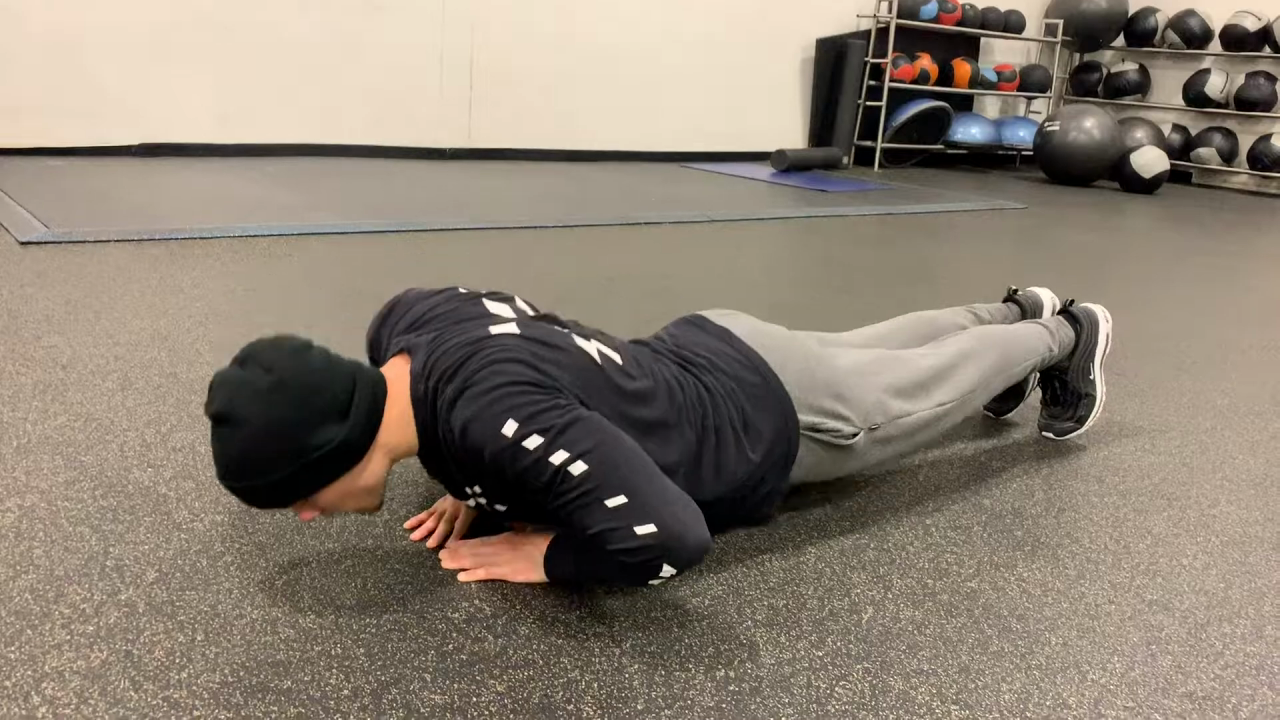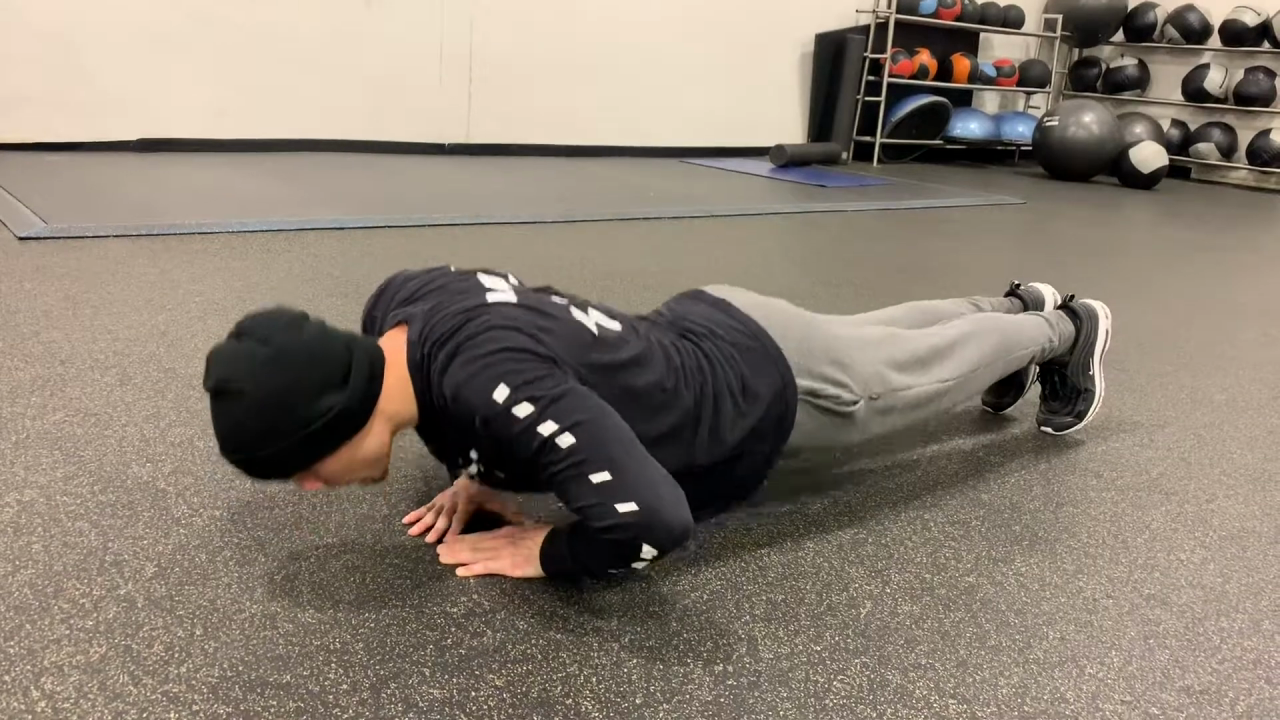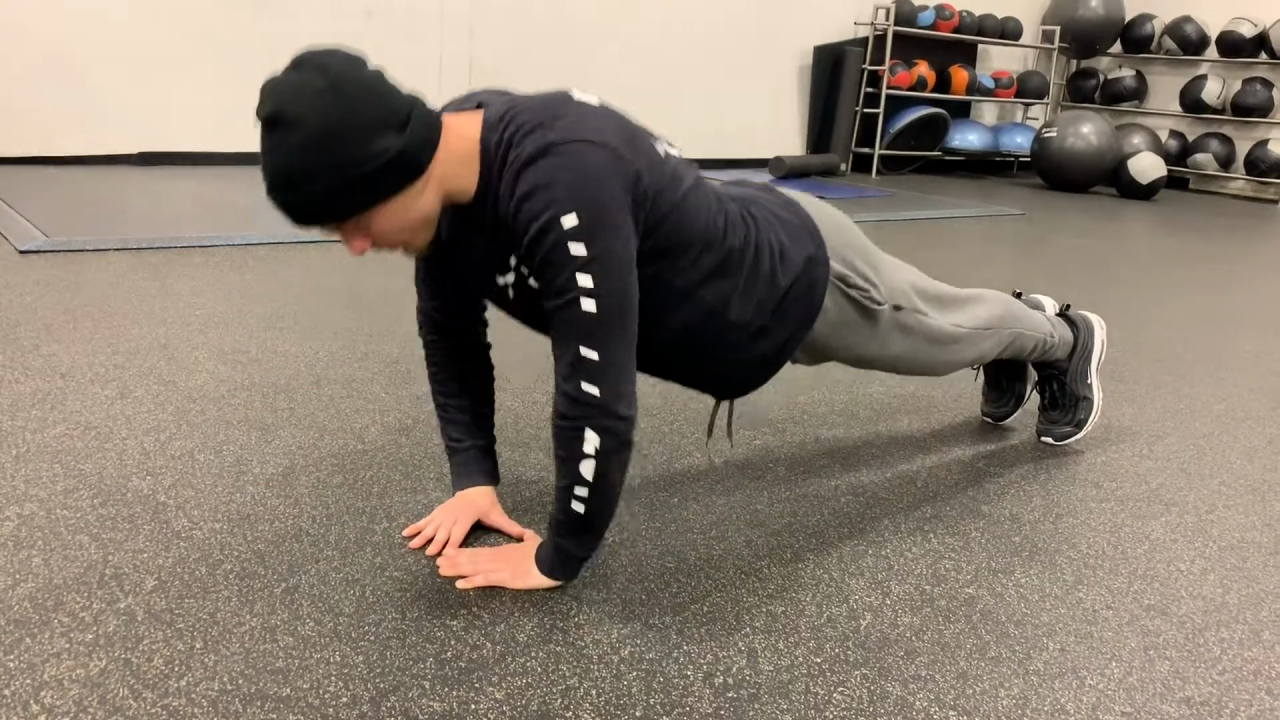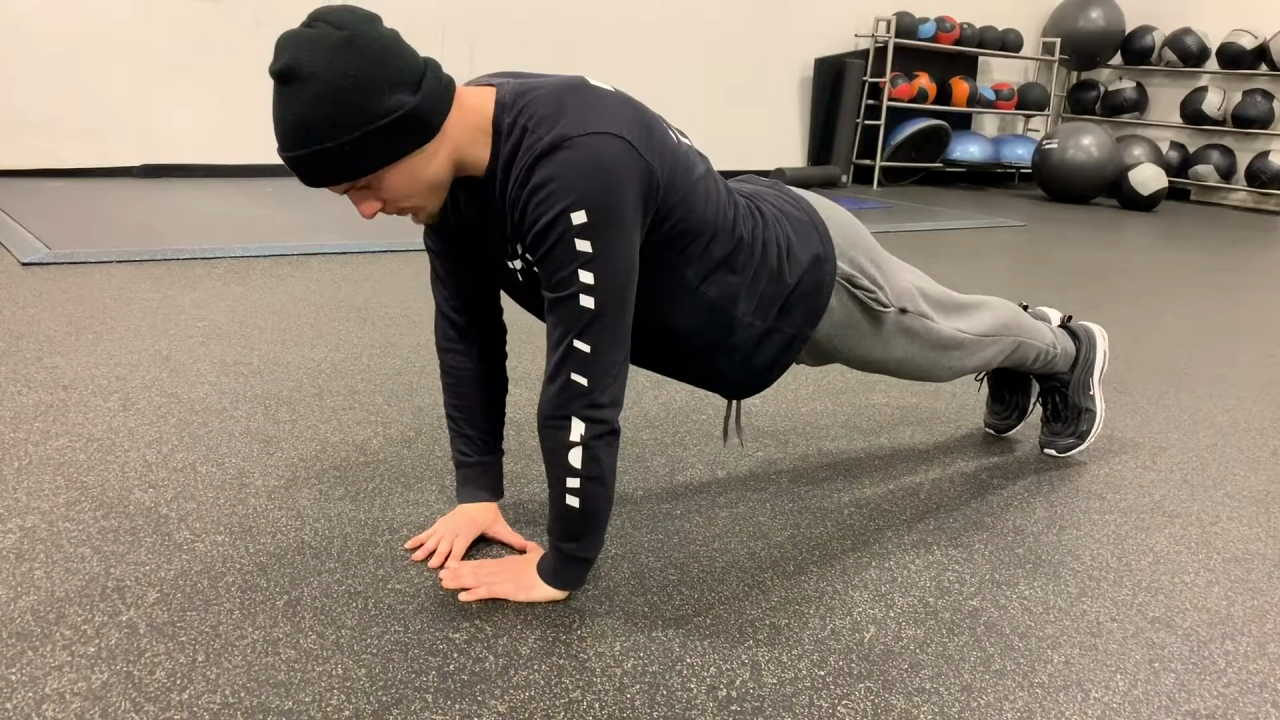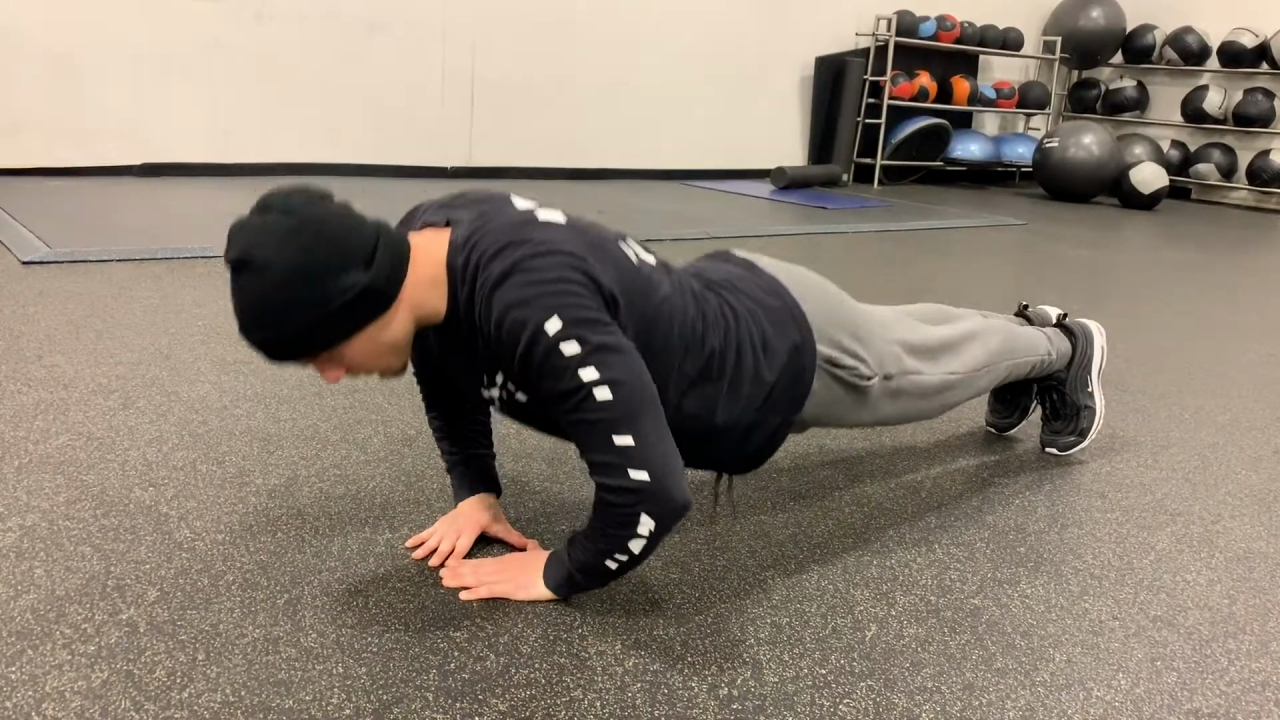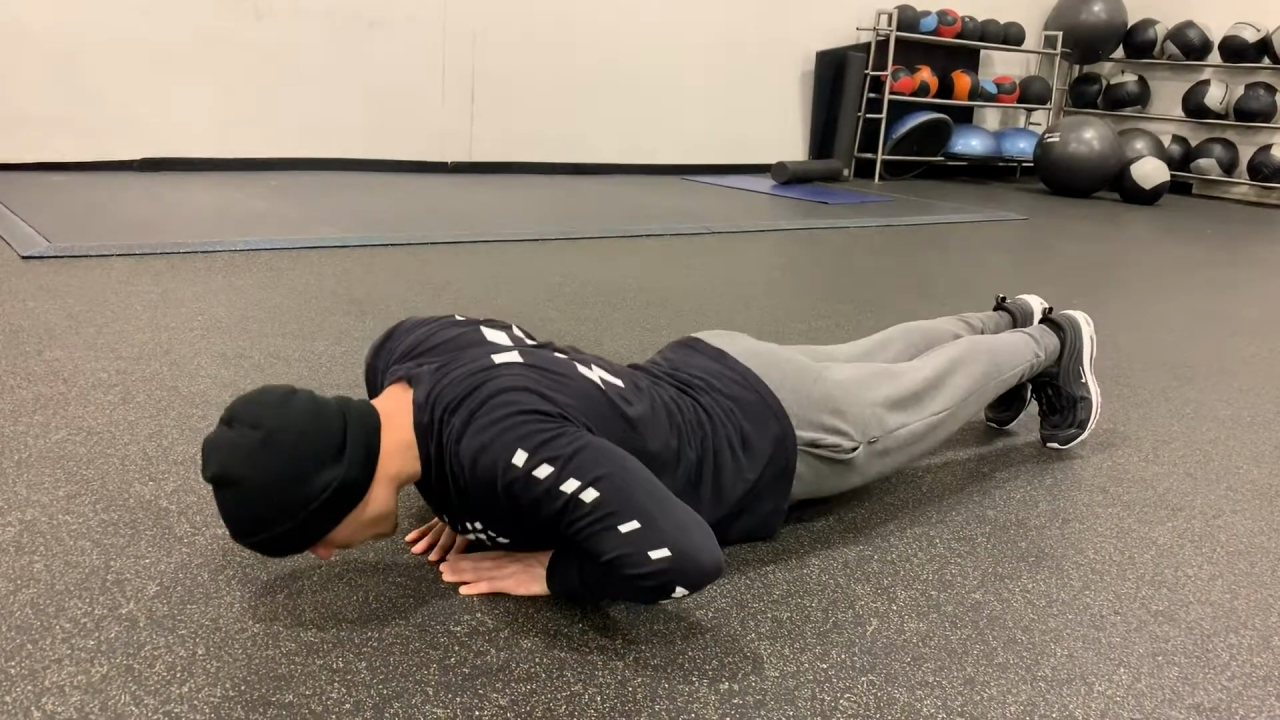
dt=0.5s
person 1, frame 1
left shoulder: (495, 415)
right shoulder: (398, 331)
left elbow: (673, 534)
left wrist: (544, 552)
right wrist: (474, 486)
left hip: (772, 416)
right hip: (703, 353)
left knee: (923, 385)
right knee: (869, 348)
left ankle: (1063, 334)
right ankle: (1008, 313)
person 1, frame 2
left shoulder: (491, 383)
right shoulder: (393, 311)
left elbow: (654, 516)
left wrist: (542, 550)
right wrist: (471, 474)
left hip: (771, 385)
right hip: (702, 333)
left knee: (921, 366)
right knee: (883, 337)
left ankle: (1063, 331)
right ankle: (1015, 310)
person 1, frame 3
left shoulder: (564, 181)
right shoulder: (444, 164)
left elbow: (598, 397)
right elbow: (450, 333)
left wrist: (558, 558)
right wrist: (475, 480)
left hip: (798, 278)
right hip: (733, 257)
left knee: (942, 336)
left ankle: (1061, 341)
right ankle: (1021, 329)
person 1, frame 4
left shoulder: (577, 162)
right shoulder: (457, 153)
left elbow: (584, 387)
right elbow: (468, 332)
left wrist: (562, 567)
right wrist: (477, 493)
left hip: (803, 275)
right hip: (741, 248)
left knee: (945, 339)
right knee: (943, 340)
left ankle: (1065, 353)
right ankle: (1025, 344)
person 1, frame 5
left shoulder: (535, 305)
right shoulder: (419, 244)
left elbow: (653, 488)
right elbow: (450, 365)
left wrist: (556, 572)
right wrist: (475, 491)
left hip: (785, 353)
right hip: (721, 302)
left knee: (931, 368)
right knee: (900, 331)
left ankle: (1060, 347)
right ankle: (1022, 327)
person 1, frame 6
left shoulder: (501, 445)
right shoulder: (397, 361)
left elbow: (684, 554)
left wrist: (548, 569)
right wrist: (478, 506)
left hip: (768, 433)
right hip: (700, 375)
left knee: (911, 397)
right knee: (872, 364)
left ankle: (1050, 343)
right ankle: (1004, 322)
